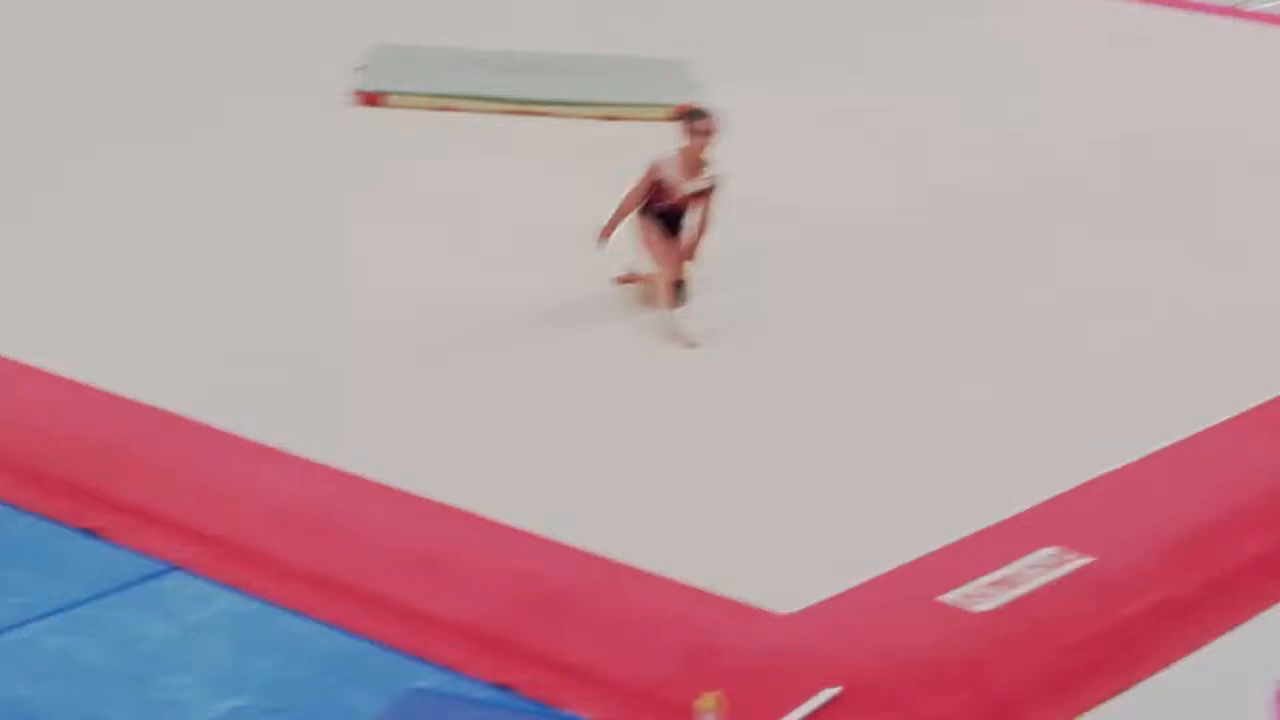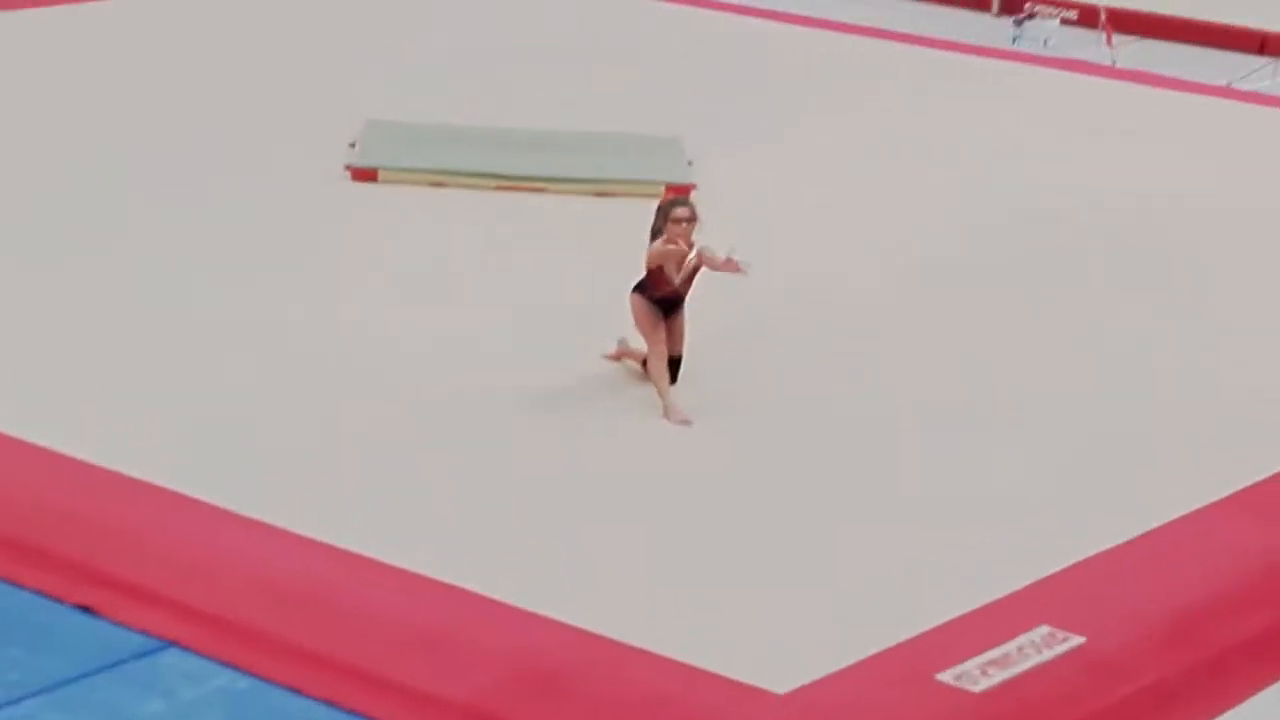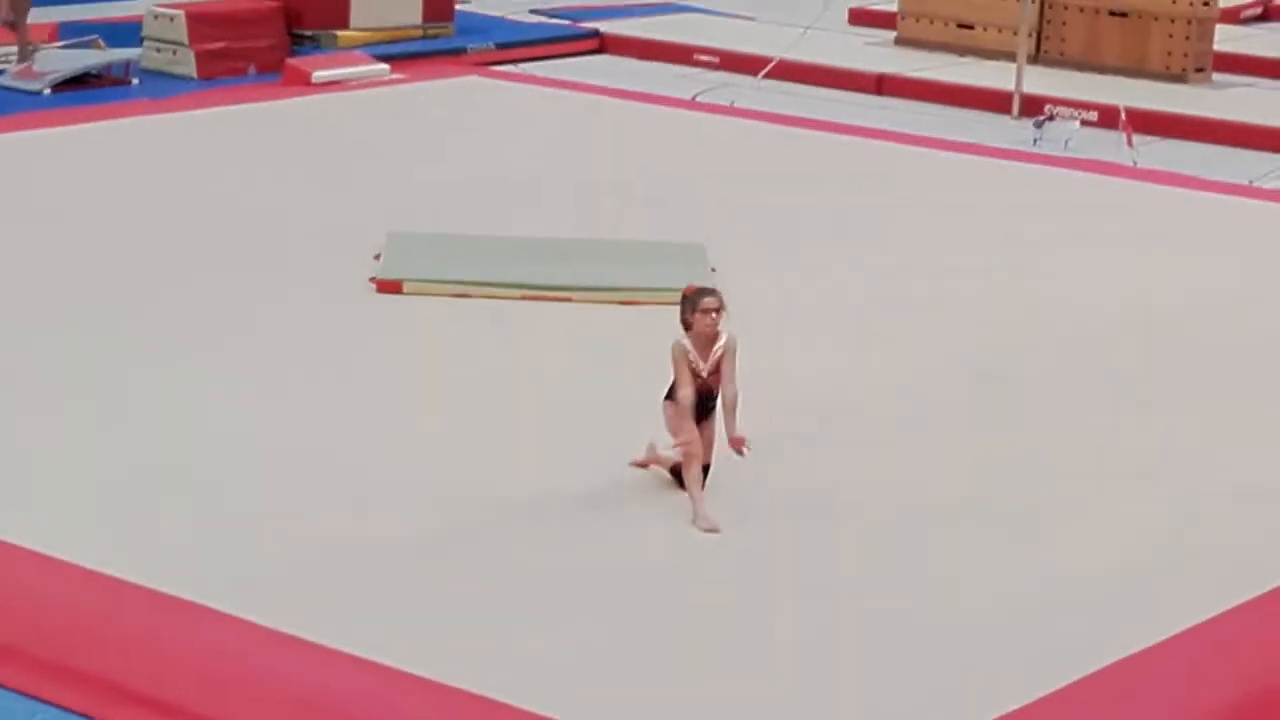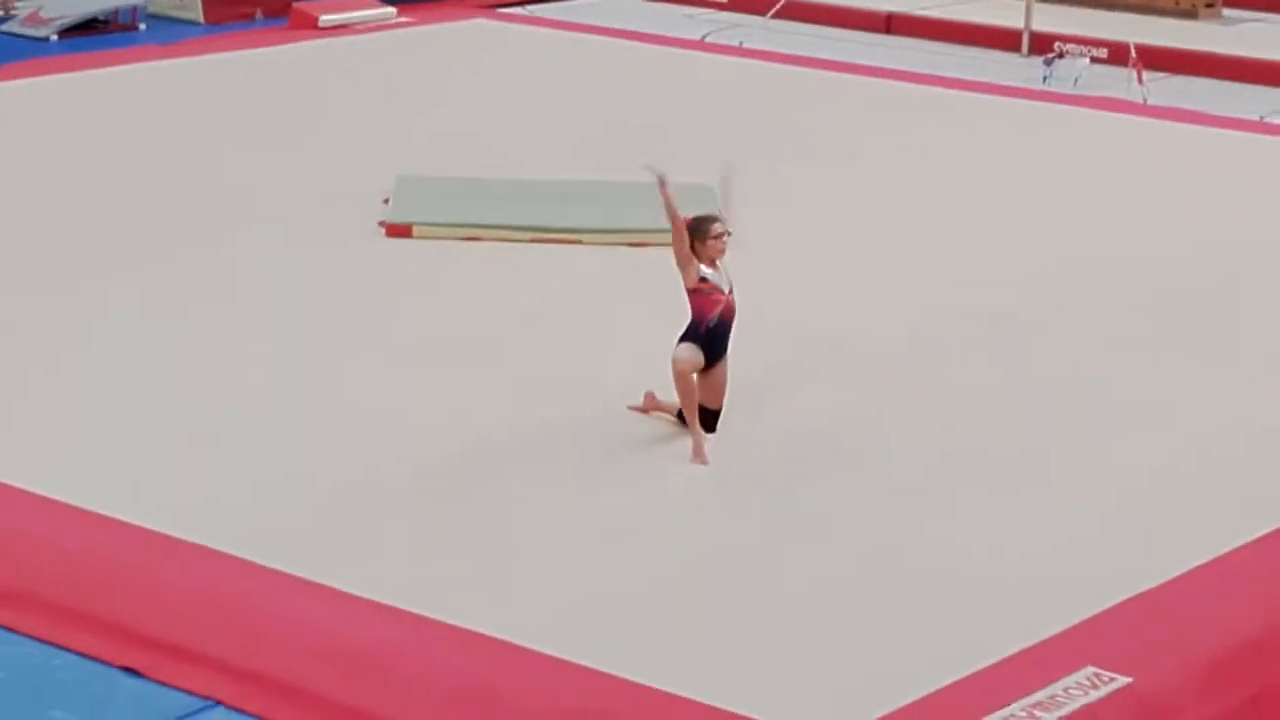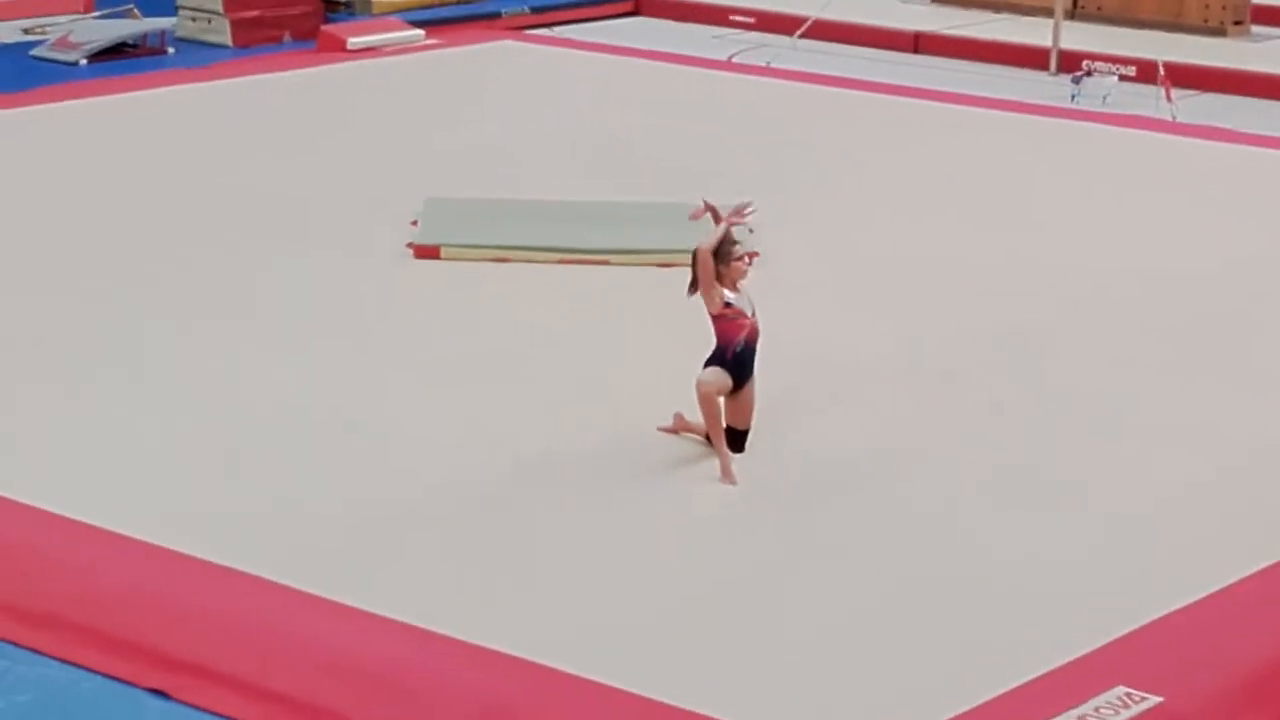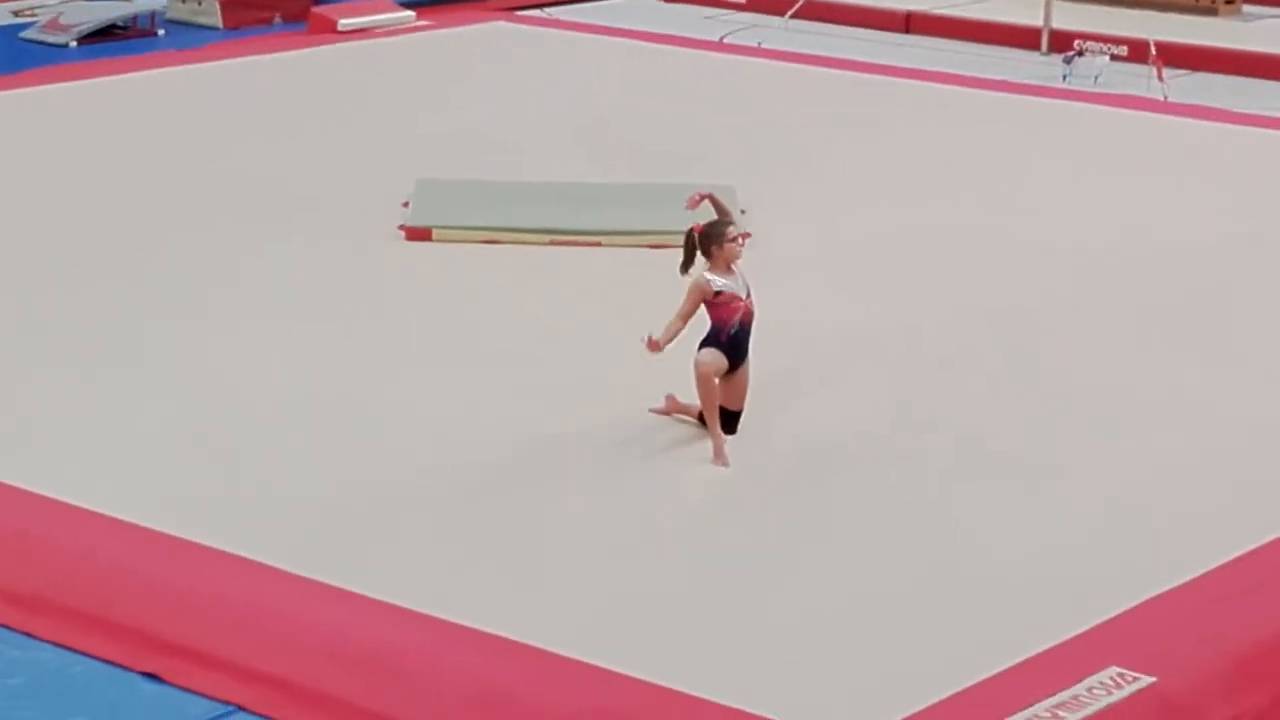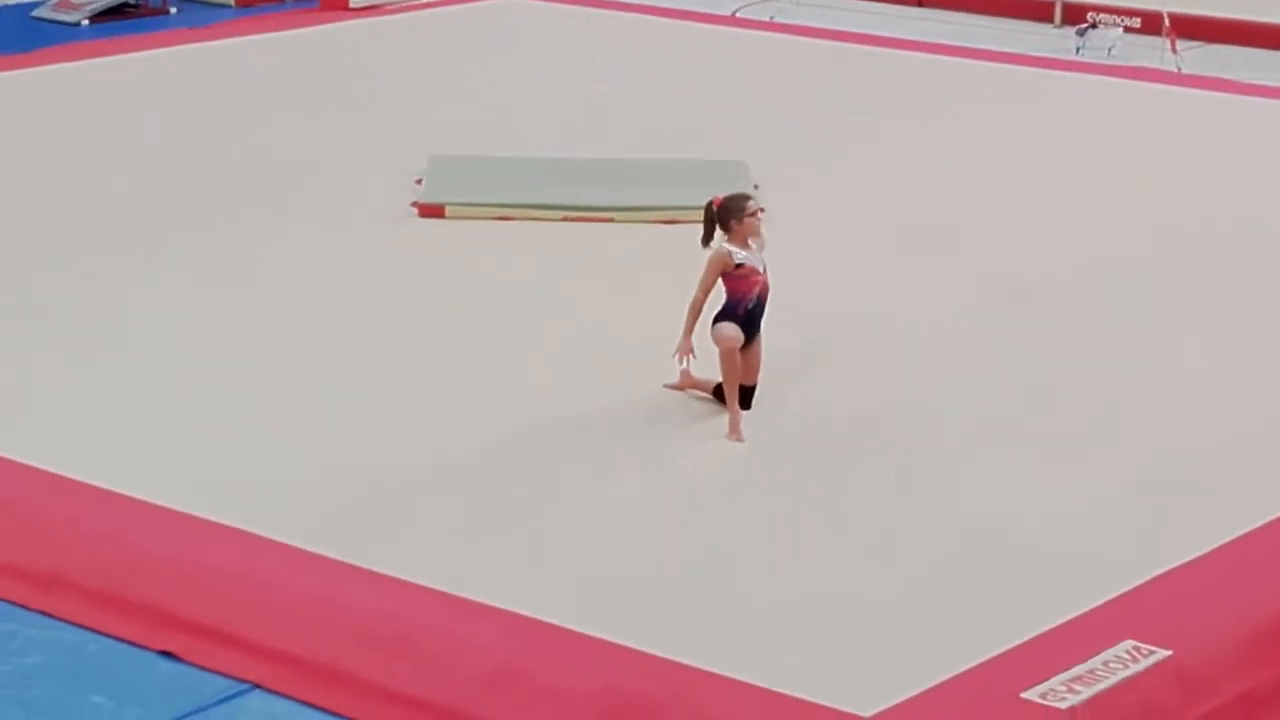
dt=0.5s
person 1, frame 1
left shoulder: (710, 177)
right shoulder: (663, 164)
left elbow: (703, 217)
right elbow: (634, 197)
left wrist: (691, 247)
right wrist: (610, 226)
left hip: (675, 225)
right hip: (651, 219)
left knee: (677, 294)
right knee: (665, 264)
left ankle: (634, 275)
right ankle: (671, 324)
person 1, frame 2
left shoulder: (699, 252)
right shoulder: (656, 251)
left elbow: (712, 261)
right elbow: (668, 254)
left wrist: (723, 265)
right wrist: (677, 251)
left hip: (674, 304)
right hip: (646, 300)
left knee: (671, 373)
right knee: (658, 346)
left ankle: (627, 351)
right ankle: (669, 405)
person 1, frame 3
left shoulder: (727, 342)
right shoulder: (681, 347)
left elbow: (729, 387)
right elbow: (684, 390)
left wrist: (732, 431)
right wrist: (685, 436)
left hip: (707, 407)
right hip: (677, 404)
left knee: (697, 476)
right knee: (694, 445)
left ankle: (655, 456)
right ankle: (699, 509)
person 1, frame 4
left shoulder: (719, 266)
right shoulder: (692, 268)
left elbow: (717, 226)
right elbow: (677, 227)
right wrist: (665, 191)
left hip: (718, 350)
right hip: (694, 342)
left knee: (710, 421)
right knee: (681, 364)
left ankle: (657, 403)
right ankle: (695, 434)
person 1, frame 5
left shoulder: (738, 286)
right shoulder: (714, 293)
left elbow: (728, 238)
right elbow: (702, 253)
left wrist: (715, 212)
right wrist: (725, 223)
left hip: (745, 368)
right hip: (722, 365)
left knee: (737, 442)
right knee: (705, 385)
left ankle: (685, 424)
right ankle: (723, 456)
person 1, frame 6
left shoulder: (733, 267)
right shoulder: (704, 282)
left elbow: (728, 221)
right elbow: (680, 320)
left wrist: (710, 197)
right wrist: (661, 342)
left hip: (740, 350)
right hip: (717, 346)
left knee: (730, 423)
right knee: (704, 366)
left ankle: (677, 406)
right ankle: (717, 438)
person 1, frame 7
left shoulder: (752, 246)
right shoulder: (724, 253)
right elbow: (700, 295)
right wrist: (686, 337)
left hip: (752, 325)
right hip: (730, 320)
left knee: (744, 398)
right knee: (729, 341)
left ankle: (690, 380)
right ankle: (733, 415)
